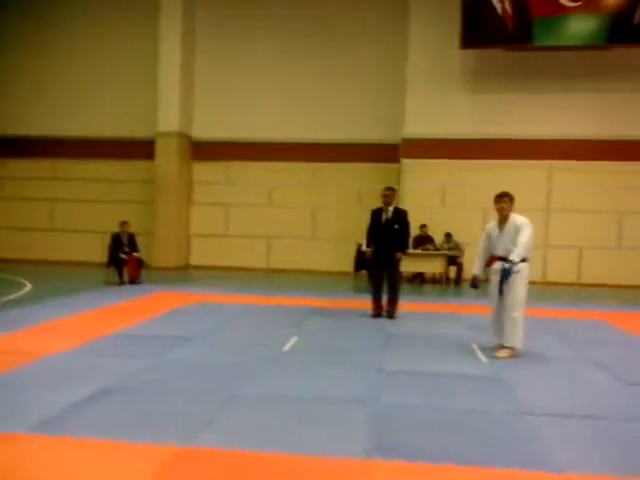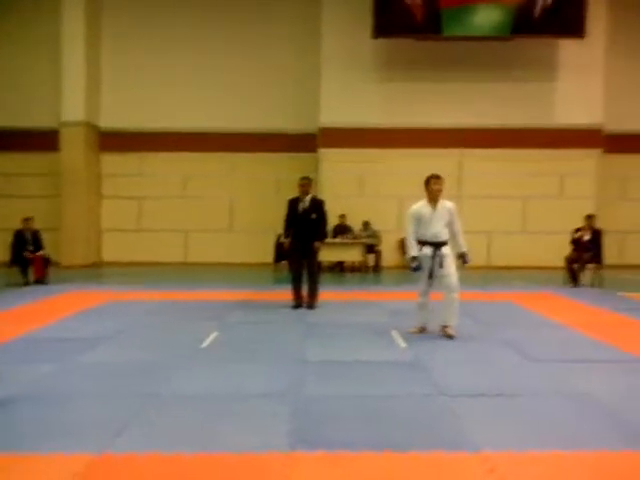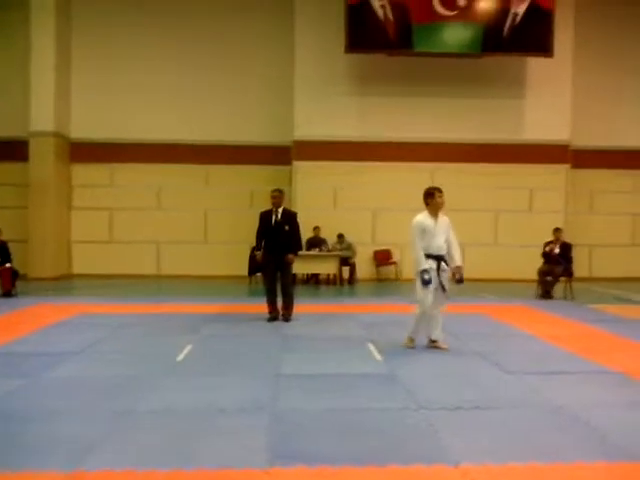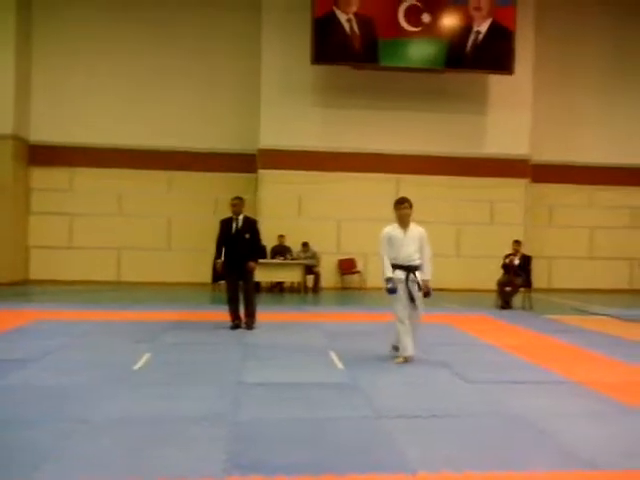
dt=0.5s
person 1, frame 1
left shoulder: (522, 222)
right shoulder: (491, 227)
left elbow: (523, 244)
right elbow: (483, 251)
left wrist: (511, 261)
right wrist: (476, 273)
left hip: (517, 267)
right hip: (498, 267)
left knee: (514, 307)
right knee: (497, 307)
left ankle: (512, 346)
right ankle: (502, 341)
person 1, frame 2
left shoulder: (449, 207)
right shoulder: (416, 209)
left elbow: (456, 230)
right elbow: (411, 234)
left wrist: (462, 250)
right wrist: (413, 256)
left hip: (443, 251)
right hip: (425, 252)
left knee: (452, 287)
right knee: (424, 290)
left ankle: (448, 325)
right ankle: (423, 324)
person 1, frame 3
left shoulder: (445, 221)
right shoulder: (419, 221)
left elbow: (452, 244)
right elbow: (417, 247)
left wrist: (458, 266)
right wrist: (423, 270)
left hip: (442, 265)
right hip: (428, 265)
left knee: (438, 304)
right knee: (426, 304)
left ankle: (434, 338)
right ankle: (412, 336)
person 1, frame 4
left shoulder: (420, 232)
right shoulder: (388, 232)
left elbow: (426, 257)
right elbow: (385, 256)
left wrist: (426, 280)
right wrist: (389, 278)
left hip: (414, 276)
right hip: (397, 276)
left knee: (416, 314)
right knee: (401, 315)
left ankle: (399, 344)
right ankle: (406, 352)
person 2, frame 1
left shoulder: (401, 213)
right shoulder: (375, 212)
left elbow: (405, 234)
right elbow: (371, 231)
left wrist: (401, 251)
right wrist: (369, 247)
left hip: (393, 253)
right hip: (377, 252)
left knee: (393, 282)
right knee: (376, 281)
left ankle: (391, 309)
right ankle: (377, 309)
person 2, frame 2
left shoulder: (318, 203)
right shoulder: (292, 202)
left elbow: (322, 223)
right elbow: (288, 221)
left wrist: (319, 240)
right wrist: (287, 238)
left hip: (311, 243)
right hip: (295, 242)
left knee: (312, 272)
right knee: (295, 272)
left ankle: (311, 299)
right ankle: (298, 299)
person 2, frame 3
left shoulder: (291, 215)
right shoulder: (264, 215)
left elbow: (296, 235)
right elbow: (260, 234)
left wrist: (293, 253)
right wrist: (258, 250)
left hip: (285, 255)
right hip: (268, 255)
left knee: (287, 285)
right knee: (269, 285)
left ankle: (287, 312)
right ankle: (273, 312)
person 2, frame 4
left shoulder: (252, 222)
right shoulder: (224, 223)
left elbow: (257, 243)
right elbow: (220, 242)
left wrist: (254, 260)
right wrist: (218, 259)
left hip: (246, 263)
right hip: (230, 263)
left knee: (249, 292)
right knee: (232, 293)
left ankle: (250, 320)
right ankle: (236, 320)
